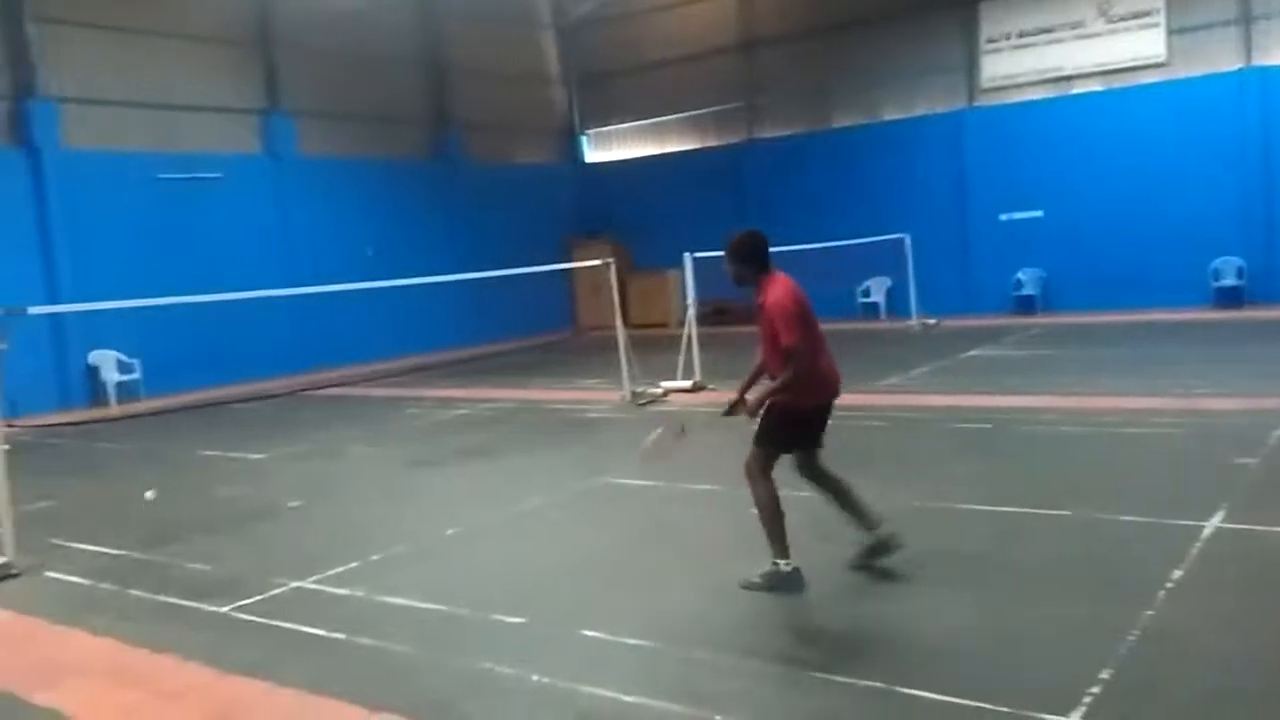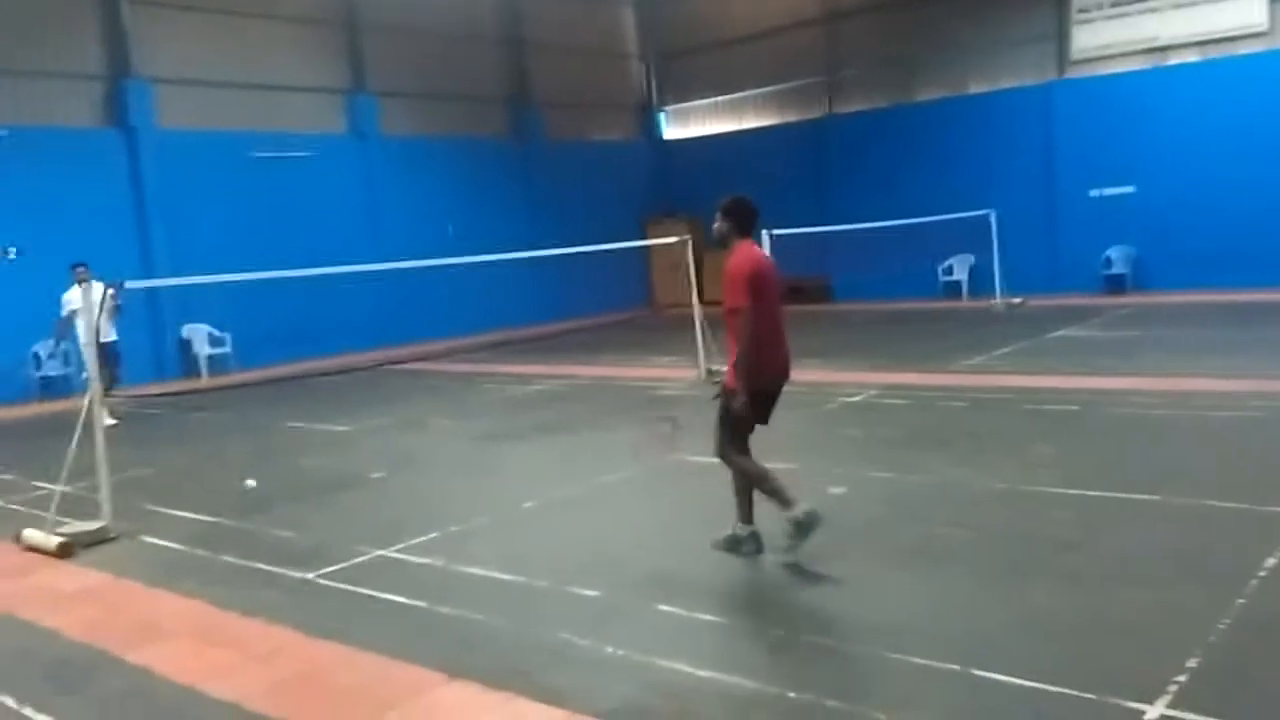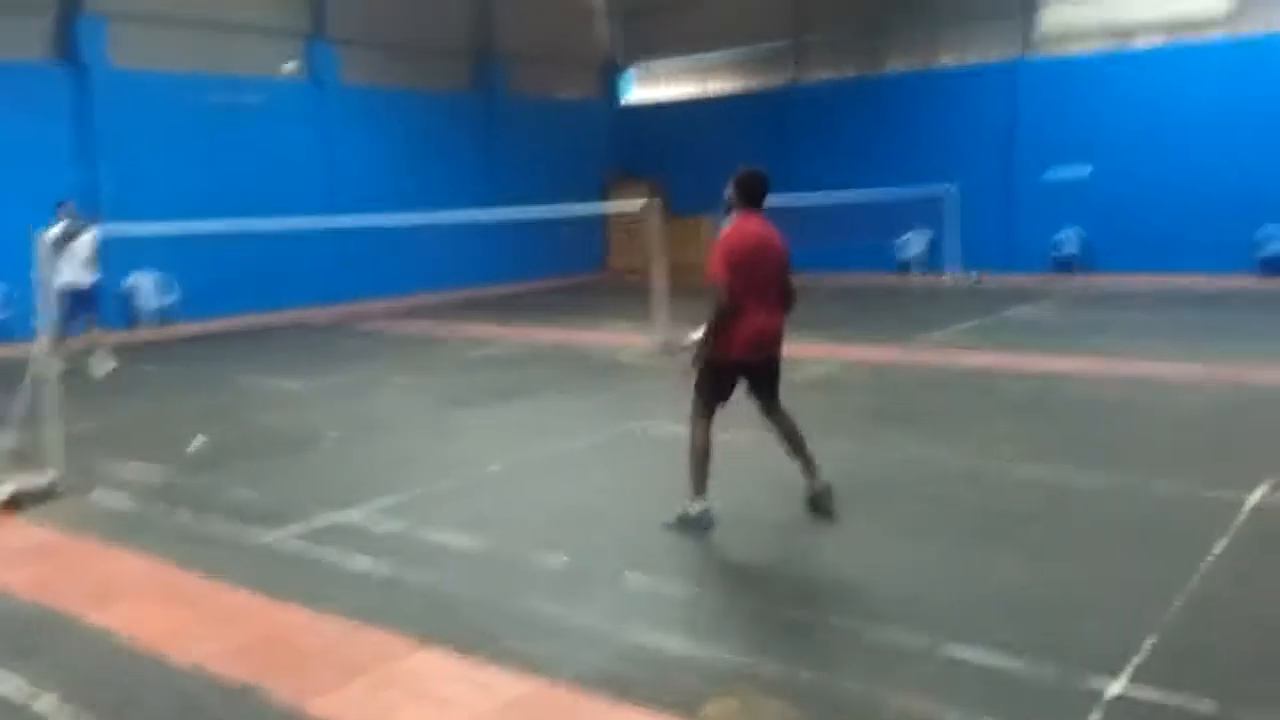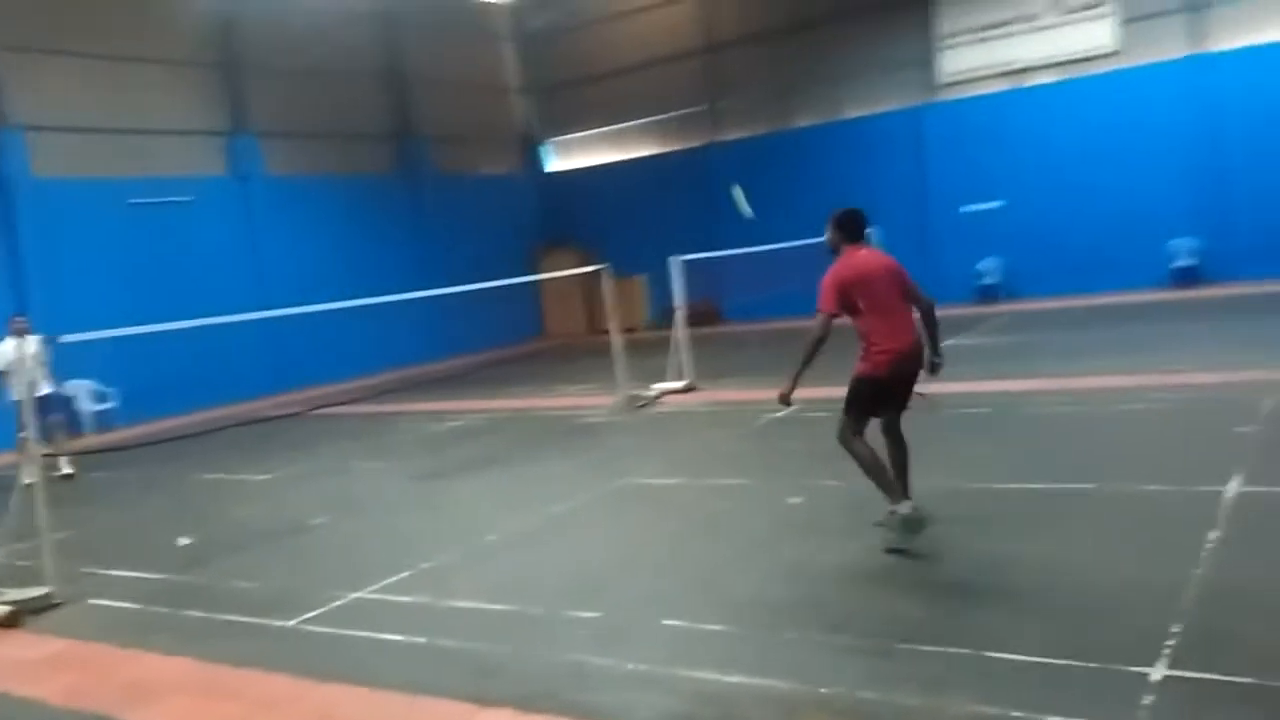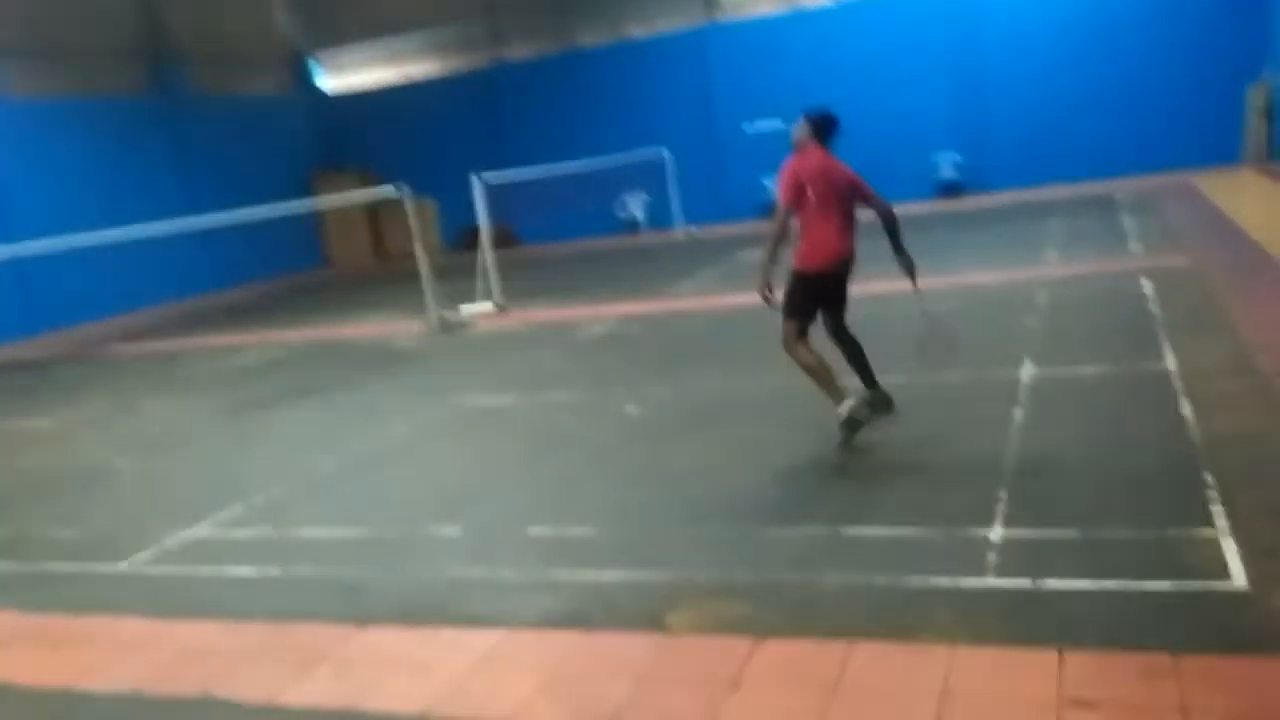
dt=0.7s
person 1, frame 1
left shoulder: (779, 299)
right shoulder: (772, 288)
left elbow: (800, 364)
right elbow: (771, 352)
left wrist: (762, 399)
right wrist: (744, 390)
left hip: (802, 393)
right hip: (816, 390)
left knee: (756, 469)
right knee: (809, 467)
left ankle: (784, 568)
right ankle: (876, 531)
person 1, frame 2
left shoulder: (739, 264)
right shoulder: (757, 259)
left elbow: (749, 332)
left wrist: (741, 387)
left hip: (755, 373)
right hip: (770, 368)
left knee: (728, 450)
right knee: (735, 445)
left ankle: (797, 512)
right ankle: (745, 531)
person 1, frame 3
left shoulder: (730, 238)
right shoulder: (775, 239)
left elbow: (724, 302)
right elbow: (788, 296)
left wrist: (704, 345)
left hip: (734, 343)
right hip: (767, 340)
left knee: (701, 416)
right knee: (773, 411)
left ankle: (697, 508)
right ankle: (817, 487)
person 1, frame 4
left shoulder: (838, 273)
right shoulder: (887, 262)
left elbow: (820, 333)
right elbow: (926, 307)
left wrist: (793, 381)
right wrist: (934, 350)
left hip: (880, 361)
right hip: (911, 354)
left knee: (850, 434)
right knee: (891, 426)
left ankle: (903, 509)
right ankle: (903, 507)
person 1, frame 5
left shoulder: (796, 165)
right shoulder: (844, 172)
left elbow: (782, 221)
right elbow: (885, 211)
left wrist: (766, 274)
right wrist: (900, 251)
left hip: (813, 264)
right hip: (840, 260)
left knee: (792, 339)
right knee: (836, 328)
left ankle: (846, 406)
right ankle: (876, 396)
